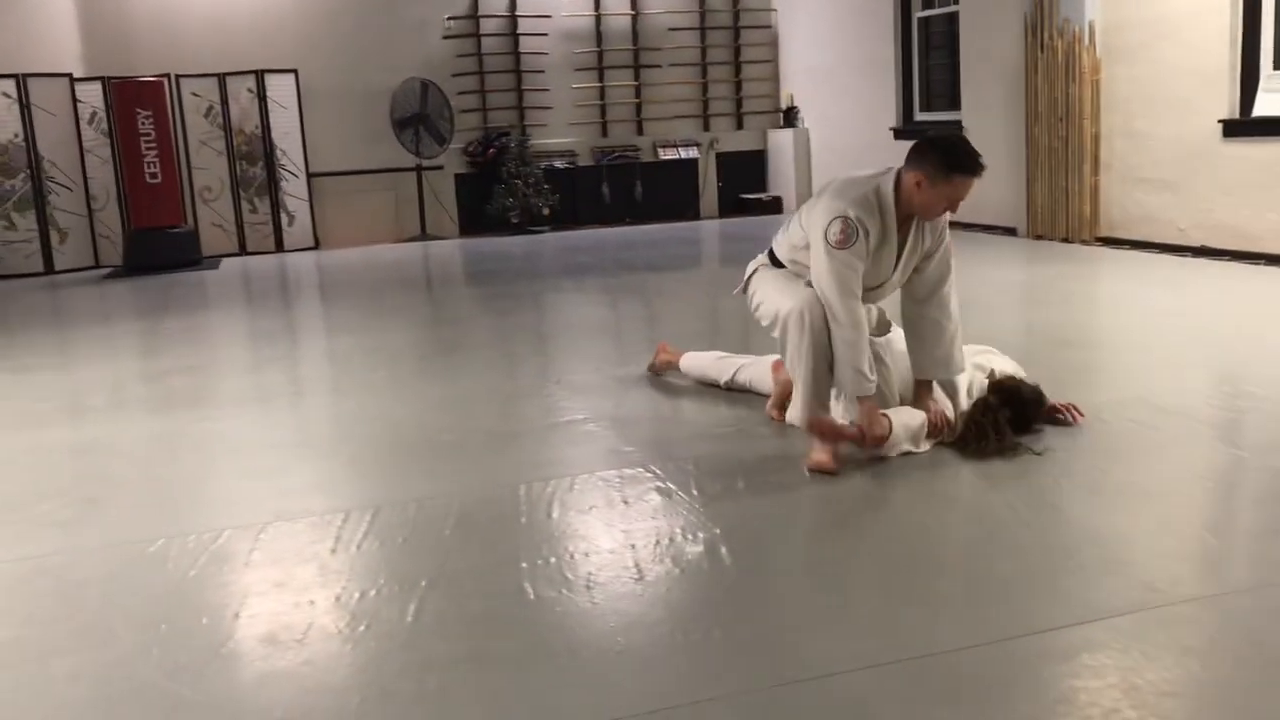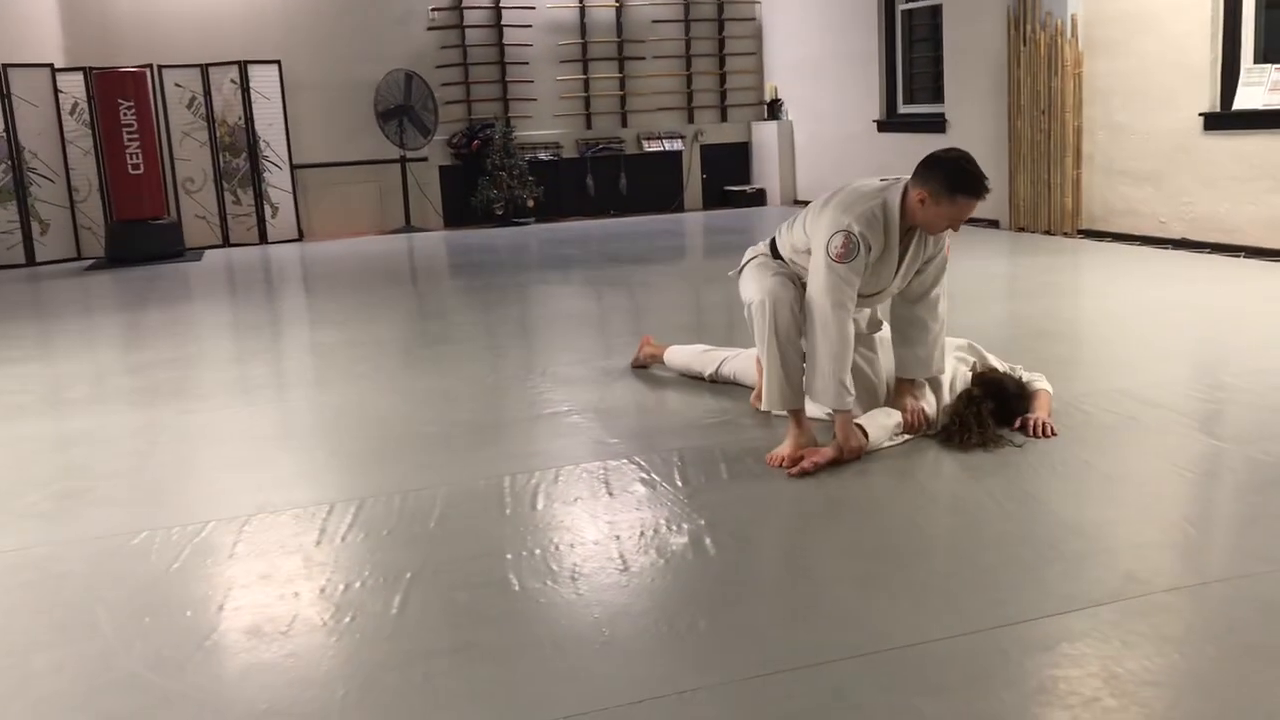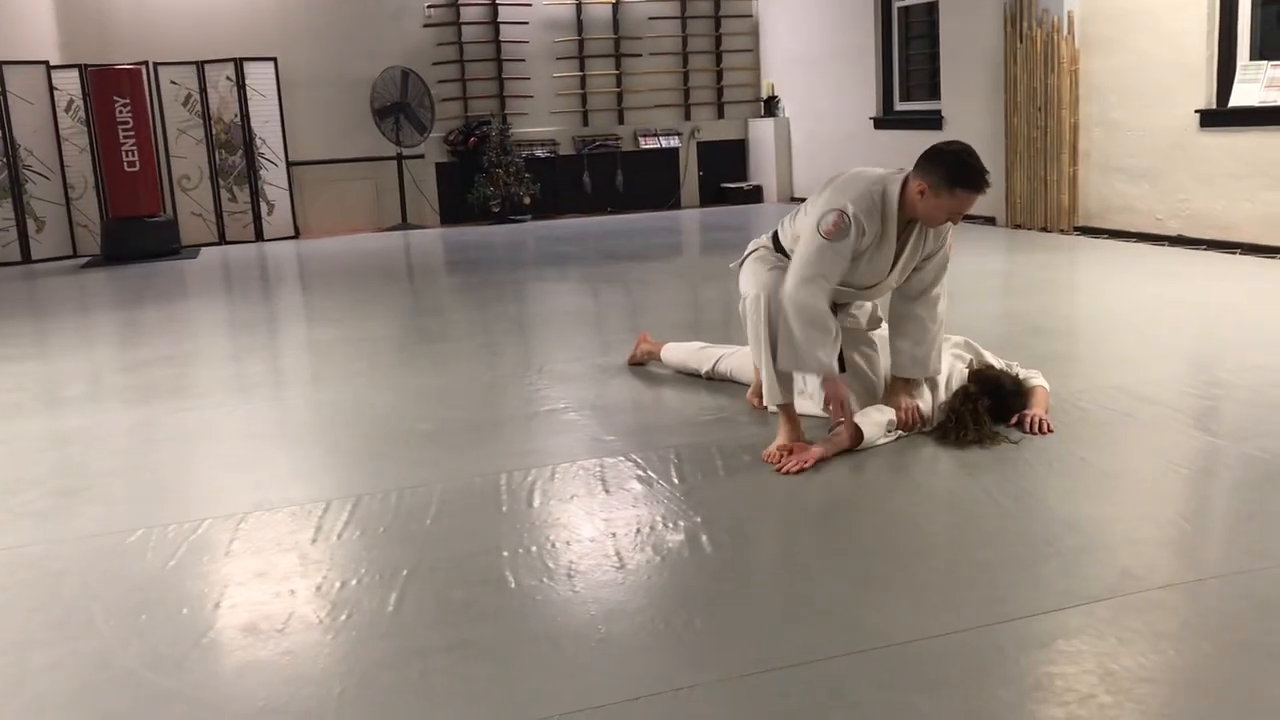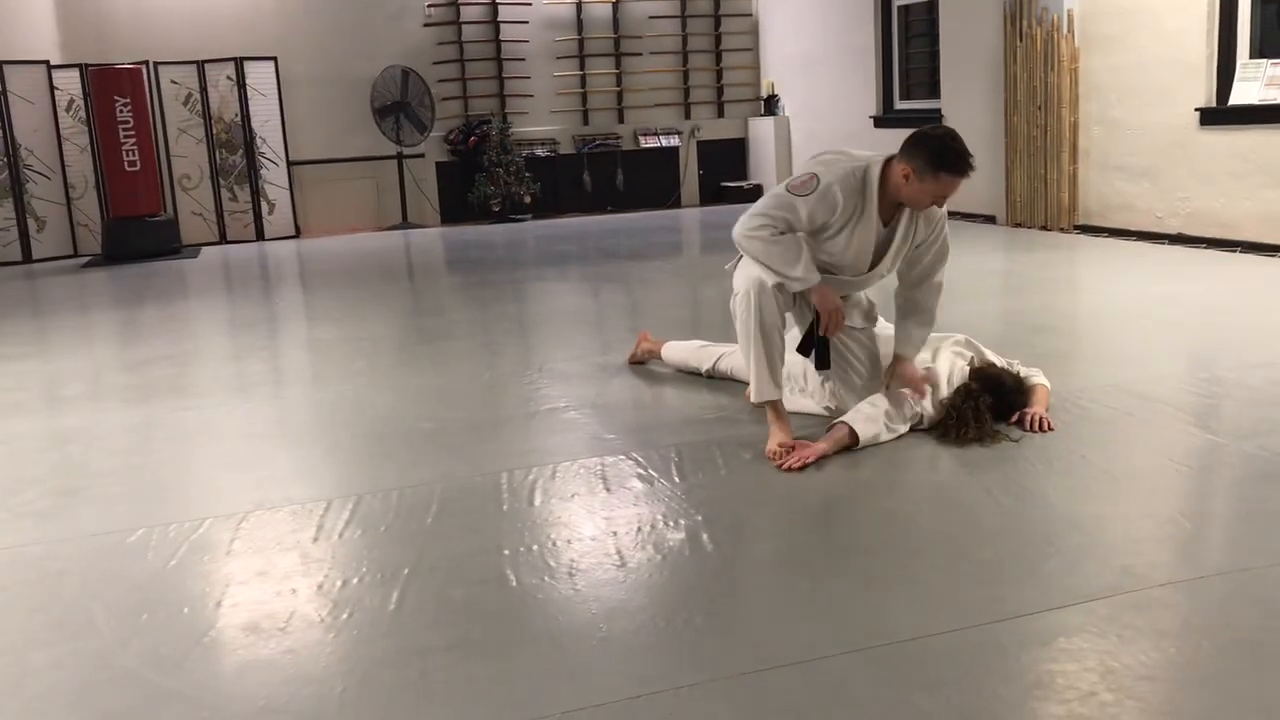
dt=0.3s
person 1, frame 1
left shoulder: (989, 364)
right shoulder: (946, 421)
left elbow: (1013, 377)
right elbow: (880, 432)
left wrist: (1046, 406)
left knee: (757, 372)
left ankle: (687, 360)
person 1, frame 2
left shoulder: (973, 357)
right shoulder: (932, 407)
left elbow: (1033, 381)
right elbow: (884, 422)
left wrist: (1039, 412)
right knee: (743, 367)
right ankle: (656, 353)
person 1, frame 3
left shoulder: (970, 354)
right shoulder: (930, 403)
left elbow: (1030, 378)
right elbow: (879, 419)
left wrist: (1037, 408)
right wrist: (825, 448)
right hip: (817, 369)
right knee: (734, 364)
right ankle: (652, 349)
person 1, frame 4
left shoulder: (969, 351)
right shoulder: (930, 401)
left elbow: (1031, 375)
right elbow: (878, 412)
left wrist: (1037, 406)
right wrist: (824, 446)
right hip: (818, 372)
right knee: (736, 362)
right ankle: (653, 347)
person 2, frame 1
left shoulder: (932, 219)
right shoulder: (846, 211)
left elbow: (932, 300)
right elbow: (841, 310)
left wrist: (924, 389)
right wrist: (867, 401)
left hip: (853, 298)
right hip: (784, 279)
right knee: (808, 309)
left ankle: (794, 371)
right ankle: (821, 433)
person 2, frame 2
left shoulder: (933, 225)
right shoulder: (853, 220)
left elbow: (920, 304)
right elbow: (830, 319)
left wrist: (906, 387)
right wrist: (843, 416)
left hip: (844, 296)
right hip: (781, 272)
right knee: (772, 297)
left ankle: (776, 366)
right ankle: (798, 427)
person 2, frame 3
left shoulder: (935, 224)
right shoulder: (852, 202)
left elbow: (920, 302)
right elbow: (803, 291)
left wrist: (901, 384)
right wrist: (827, 375)
left hip: (842, 292)
right hip: (784, 267)
right knee: (766, 292)
left ankle: (774, 362)
right ankle: (788, 422)
person 2, frame 4
left shoulder: (930, 216)
right shoulder: (835, 178)
left elbow: (921, 287)
right elbow: (752, 228)
left wrist: (903, 357)
right wrist: (814, 285)
left hip: (841, 292)
right hip: (785, 268)
right knee: (757, 286)
right ankle: (776, 417)
